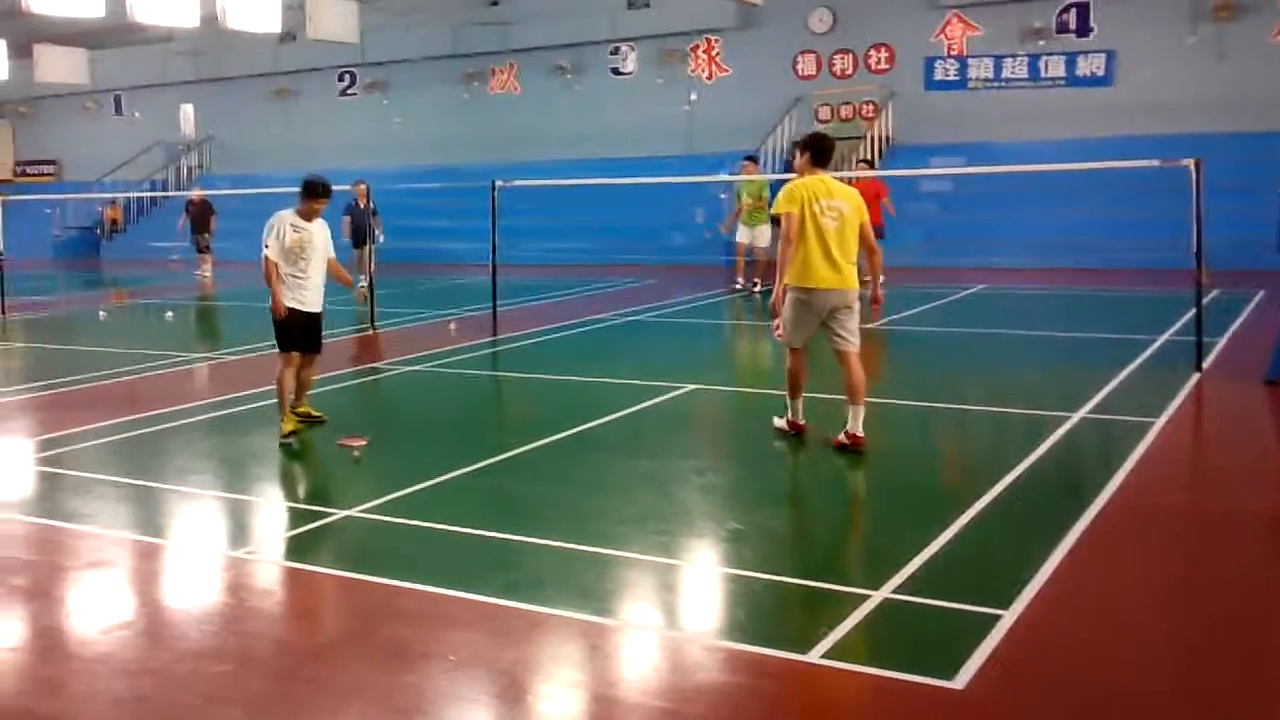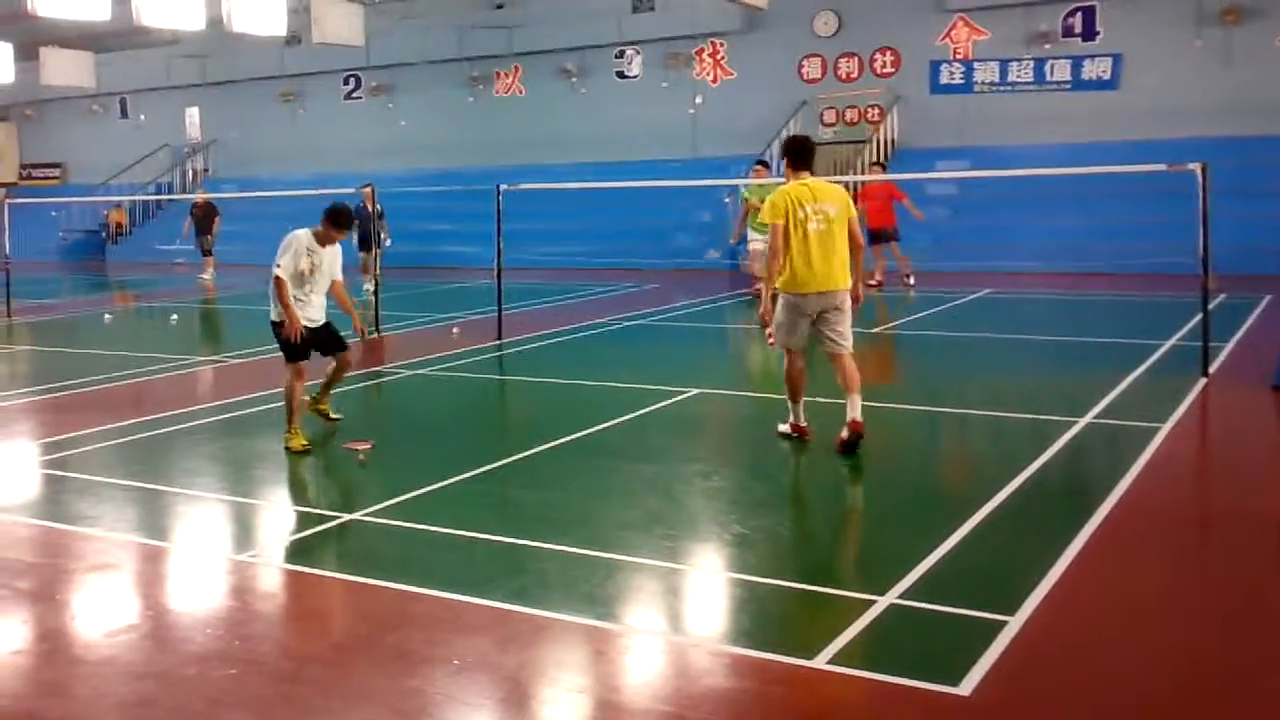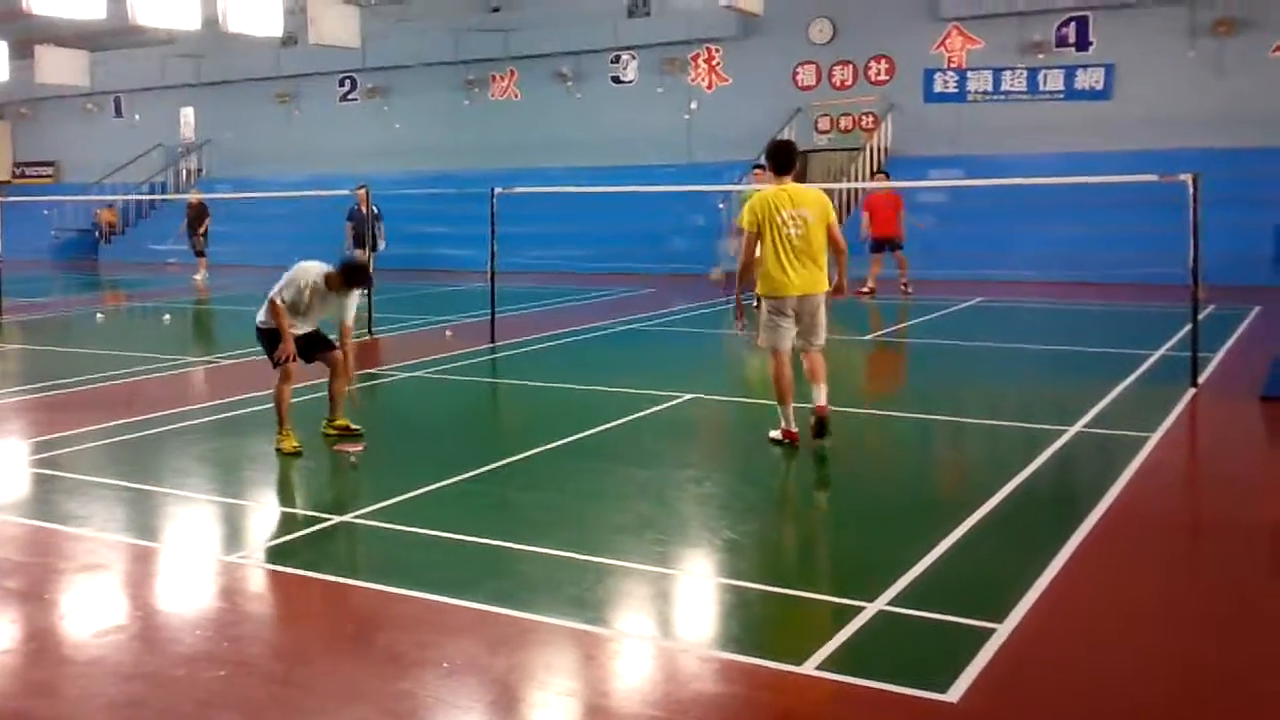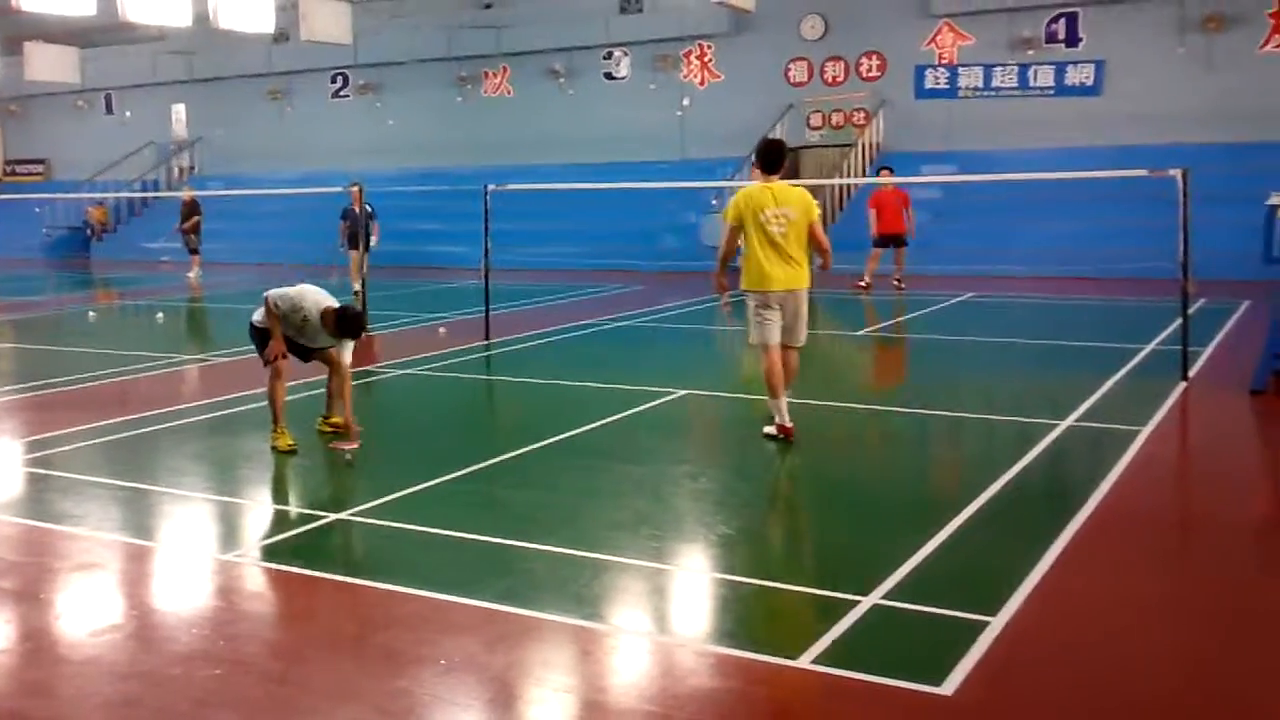
dt=0.2s
person 1, frame 1
left shoulder: (794, 190)
right shoulder: (851, 194)
left elbow: (789, 239)
right elbow: (872, 246)
left wrist: (779, 287)
right wrist: (875, 286)
left hip: (806, 286)
right hip: (845, 287)
left knee: (796, 350)
right knee: (849, 356)
left ankle: (795, 420)
right ankle: (855, 431)
person 1, frame 2
left shoulder: (779, 198)
right shoulder: (839, 193)
left elbow: (776, 252)
right elbow: (858, 244)
left wrist: (766, 298)
right wrist: (857, 283)
left hip: (797, 289)
right hip: (837, 288)
left knee: (794, 354)
right knee: (842, 355)
left ankle: (797, 423)
right ankle: (854, 418)
person 1, frame 3
left shoulder: (758, 203)
right shoulder: (819, 197)
left elbow: (748, 256)
right elbow: (840, 246)
left wrist: (739, 293)
right wrist: (841, 278)
left hip: (776, 291)
right hip: (814, 289)
left knee: (780, 356)
right knee: (812, 350)
left ankle: (788, 428)
right ankle: (820, 405)
person 1, frame 4
left shoulder: (743, 199)
right shoulder: (803, 197)
left elbow: (728, 247)
right elbow: (823, 245)
left wrist: (720, 274)
right wrist: (827, 263)
left hip: (761, 286)
right hip: (796, 284)
left knee: (771, 351)
right knee: (791, 348)
left ankle: (783, 423)
right ankle: (781, 412)
person 2, frame 1
left shoulder: (322, 227)
right shoulder: (281, 221)
left elbow: (330, 263)
right elbow: (269, 262)
left wrist: (355, 286)
right wrist: (276, 296)
left hip: (313, 305)
right hip: (287, 304)
left knee: (309, 358)
right knee: (290, 359)
left ankle: (299, 407)
right ankle: (285, 419)
person 2, frame 2
left shoulder: (335, 249)
right shoulder: (296, 241)
left elbow: (336, 284)
right elbow: (279, 280)
left wrist: (354, 315)
right wrist: (292, 317)
left hip: (317, 318)
right hip: (290, 320)
left knee: (344, 359)
right knee: (298, 369)
left ankle: (320, 401)
right ankle: (292, 431)
person 2, frame 3
left shoulder: (348, 291)
right shoulder: (304, 274)
left elbow: (346, 330)
right elbow: (275, 302)
left wrist: (349, 366)
right wrist: (287, 338)
left hip: (305, 328)
right hip: (273, 325)
left knee: (338, 361)
right knee: (287, 371)
left ankle: (334, 421)
right ankle: (283, 434)
person 2, frame 4
left shoulder: (344, 330)
right shoulder: (303, 298)
left elbow: (345, 373)
right elbow: (269, 299)
left wrist: (348, 416)
right wrist: (278, 339)
right hip: (266, 326)
left knee: (335, 362)
right knee: (279, 368)
left ankle: (330, 418)
right ankle: (278, 431)
